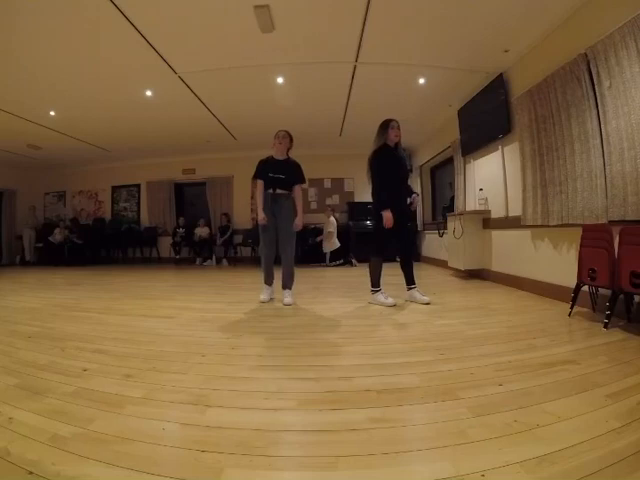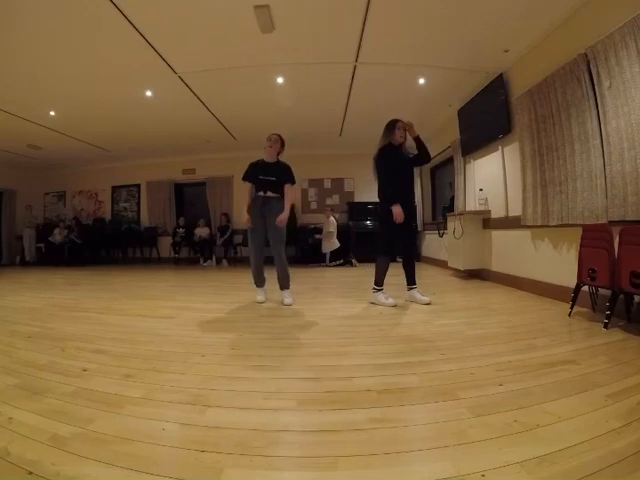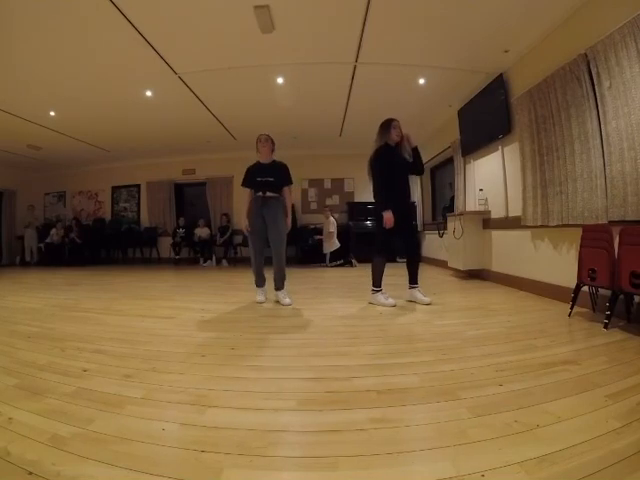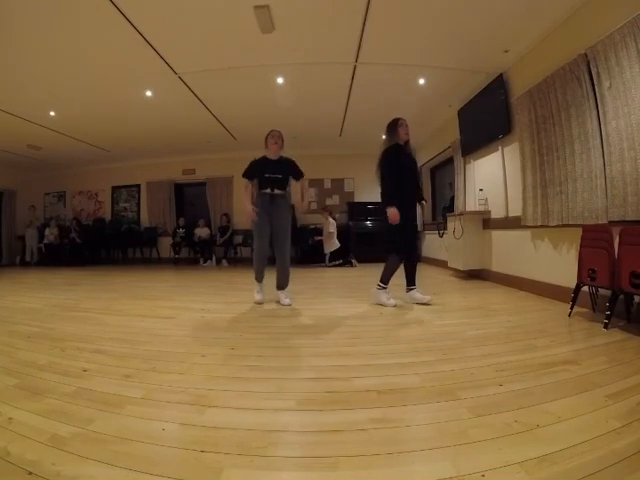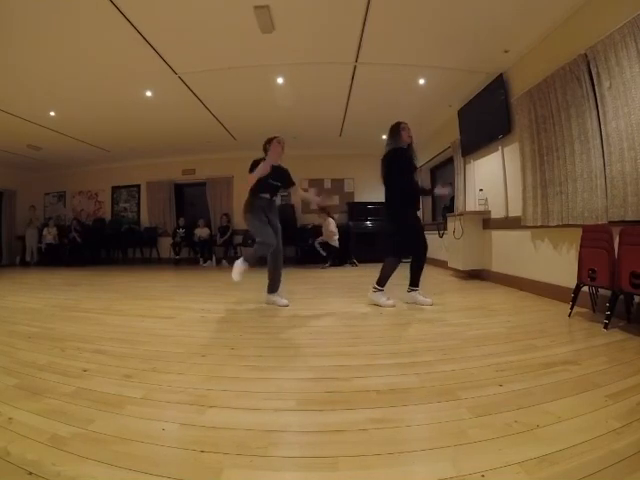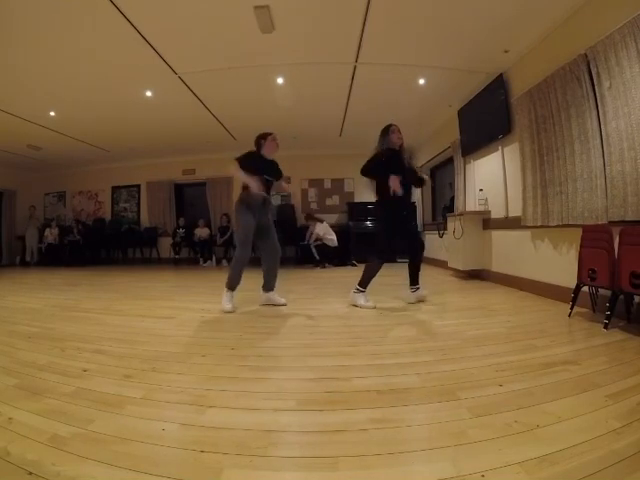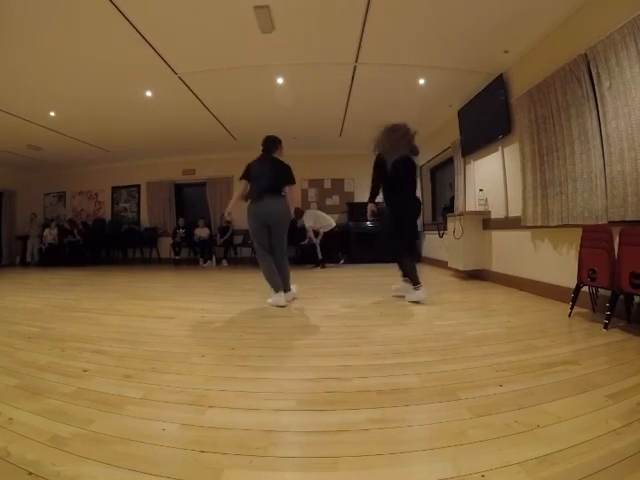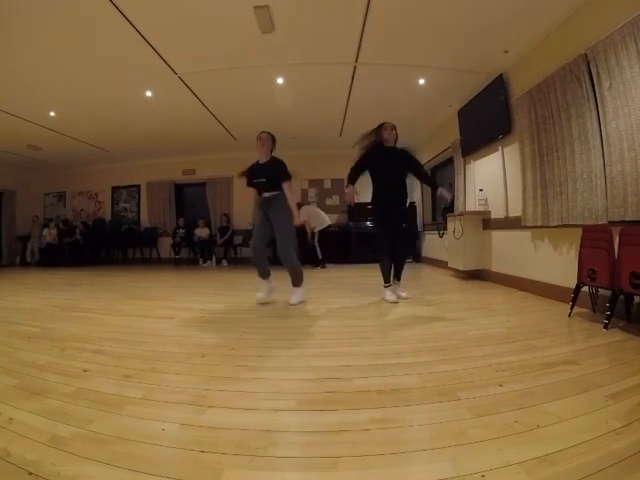
dt=0.5s
person 1, frame 1
left shoulder: (399, 156)
right shoulder: (379, 155)
right elbow: (377, 185)
left wrist: (413, 194)
right wrist: (384, 209)
left hip: (401, 209)
right hip: (384, 209)
left knee: (407, 247)
right knee: (380, 248)
left ankle: (411, 289)
right ankle: (375, 292)
person 1, frame 2
left shoulder: (403, 155)
right shoulder: (385, 152)
left elbow: (425, 158)
right elbow: (385, 181)
left wrist: (415, 135)
right wrist: (394, 204)
left hip: (408, 206)
right hip: (391, 207)
left knee: (410, 247)
right knee: (387, 247)
left ankle: (412, 289)
right ankle: (377, 291)
person 1, frame 3
left shoulder: (400, 155)
right shoulder: (380, 154)
left elbow: (419, 170)
right elbow: (379, 185)
left wrist: (413, 146)
right wrist: (385, 209)
left hip: (404, 207)
right hip: (388, 209)
left knee: (413, 246)
right knee: (383, 248)
left ankle: (413, 289)
right ankle: (376, 292)
person 1, frame 4
left shoulder: (407, 154)
right shoulder: (391, 152)
right elbow: (386, 181)
left wrist: (420, 198)
right wrist: (389, 205)
left hip: (409, 207)
right hip: (396, 207)
left knee: (411, 248)
right knee: (399, 248)
left ankle: (411, 290)
right ankle: (381, 289)
person 1, frame 5
left shoulder: (405, 156)
right shoulder: (394, 155)
right elbow: (393, 181)
left wrist: (432, 191)
left hip: (407, 210)
right hip: (398, 210)
left knee: (420, 248)
right knee: (399, 249)
left ankle: (413, 291)
right ankle: (377, 291)
person 1, frame 6
left shoulder: (403, 159)
right shoulder: (385, 155)
left elbow: (415, 180)
right elbow: (365, 170)
left wrist: (421, 179)
right wrist: (390, 178)
left hip: (403, 210)
right hip: (389, 210)
left knee: (417, 246)
right knee: (384, 250)
left ankle: (414, 290)
right ankle: (359, 292)
person 1, frame 7
left shoulder: (383, 158)
right shoulder: (408, 160)
left elbow: (377, 182)
left wrist: (371, 202)
left hip: (400, 208)
right hip: (410, 206)
left knee: (403, 247)
right knee: (406, 245)
left ankle: (417, 289)
right ankle: (407, 282)
person 1, frame 8
left shoulder: (403, 155)
right shoulder: (373, 153)
left elbow: (419, 171)
right elbow: (357, 168)
left wrist: (437, 187)
right wrist: (350, 184)
left hip: (399, 205)
right hip: (380, 205)
left knee: (400, 245)
right knee: (386, 245)
left ankle: (397, 283)
right ankle: (387, 287)
person 2, frame 1
left shoulder: (294, 165)
right shoulder: (264, 163)
left elbow: (298, 191)
right elbow: (259, 188)
left wrist: (299, 215)
right wrist: (260, 210)
left hip: (286, 205)
right hip: (268, 204)
left knee: (287, 248)
right knee: (266, 248)
left ankle: (287, 289)
right ankle: (268, 287)
person 2, frame 2
left shoulder: (284, 168)
right shoulder: (254, 166)
left elbow: (288, 192)
right elbow: (248, 190)
left wrist: (286, 212)
right wrist: (245, 212)
left hip: (275, 207)
right hip: (257, 207)
left knee: (278, 249)
right knee: (255, 250)
left ankle: (285, 289)
right ankle: (260, 288)
person 2, frame 3
left shoulder: (281, 167)
right shoulder: (252, 169)
left elbow: (287, 193)
right elbow: (248, 194)
left wrist: (289, 216)
right wrist: (245, 217)
left hip: (276, 207)
right hip: (257, 208)
left knee: (278, 249)
right knee: (257, 250)
left ankle: (280, 290)
right ankle: (260, 288)
person 2, frame 4
left shoulder: (288, 163)
right shoulder: (257, 163)
left elbow: (302, 181)
right elbow: (247, 184)
right wrist: (248, 204)
left hip: (282, 205)
right hip: (262, 205)
left knee: (283, 250)
right knee: (260, 248)
left ankle: (282, 290)
right ankle: (259, 285)
person 2, frame 5
left shoulder: (283, 171)
right shoulder: (259, 163)
left elbow: (296, 191)
right elbow: (249, 184)
left wrist: (313, 198)
right wrist: (261, 170)
left hip: (271, 210)
right hip: (255, 208)
left knee: (277, 253)
right knee: (268, 242)
left ankle: (273, 294)
right ankle: (243, 262)
person 2, frame 6
left shoulder: (275, 166)
right shoulder: (253, 157)
left elbow: (280, 184)
right elbow: (233, 169)
left wrist: (286, 188)
right wrist: (249, 180)
left hip: (264, 208)
right hip: (246, 206)
left knee: (274, 251)
right knee: (243, 252)
left ankle: (268, 292)
right ankle: (229, 293)
person 2, frame 7
left shoulder: (253, 165)
right shoulder: (284, 167)
left elbow: (243, 188)
right elbow: (289, 193)
left wrist: (229, 207)
right wrist: (290, 212)
left hip: (257, 209)
right hip: (278, 208)
left knee: (263, 253)
right knee: (280, 251)
left ankle: (278, 294)
right ankle: (288, 291)
person 2, frame 8
left shoulder: (278, 164)
right shoulder: (252, 169)
left elbow: (287, 189)
left wrist: (295, 212)
right wrist: (256, 214)
left hip: (281, 206)
right hip: (264, 209)
left knee: (285, 251)
right knee: (256, 249)
left ankle: (298, 289)
right ankle: (267, 284)
